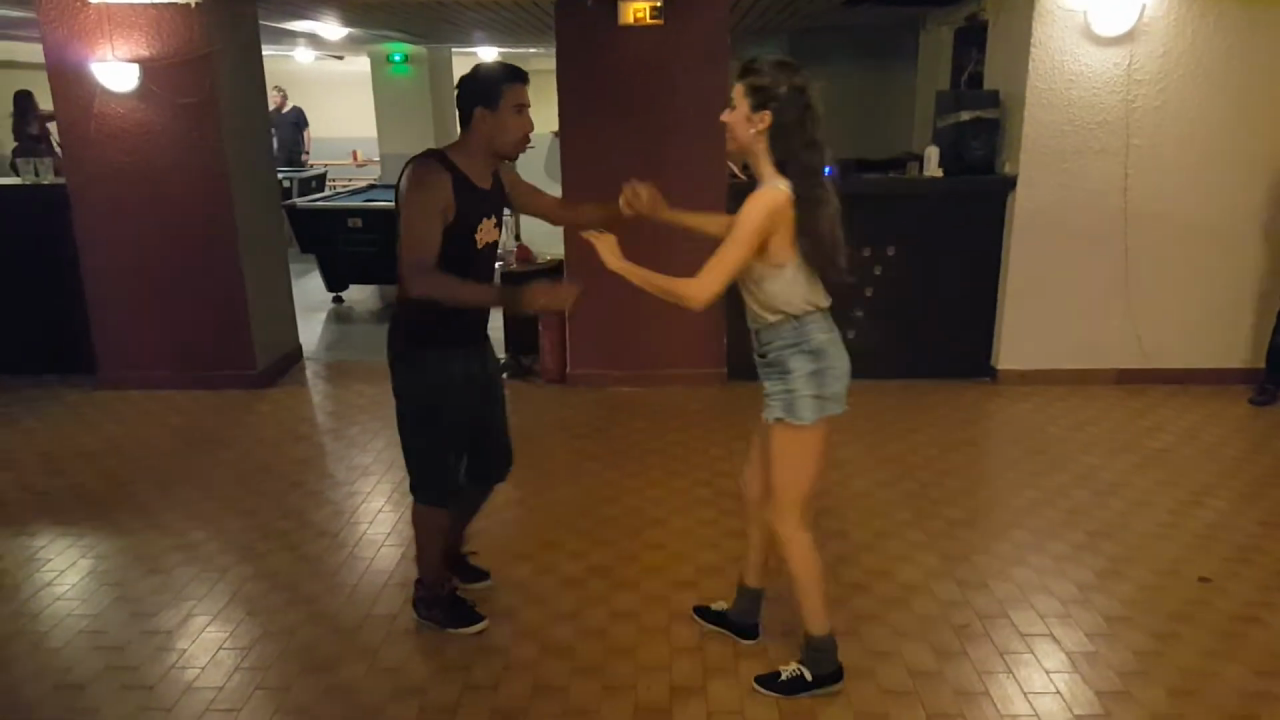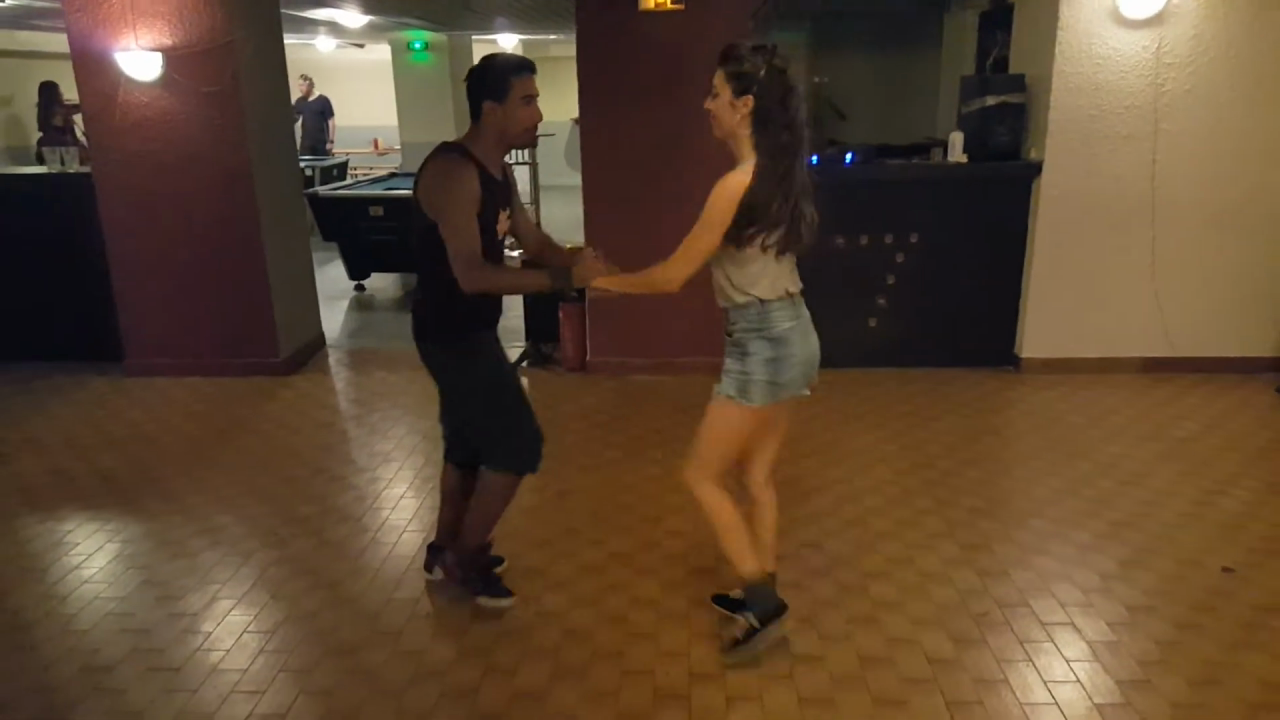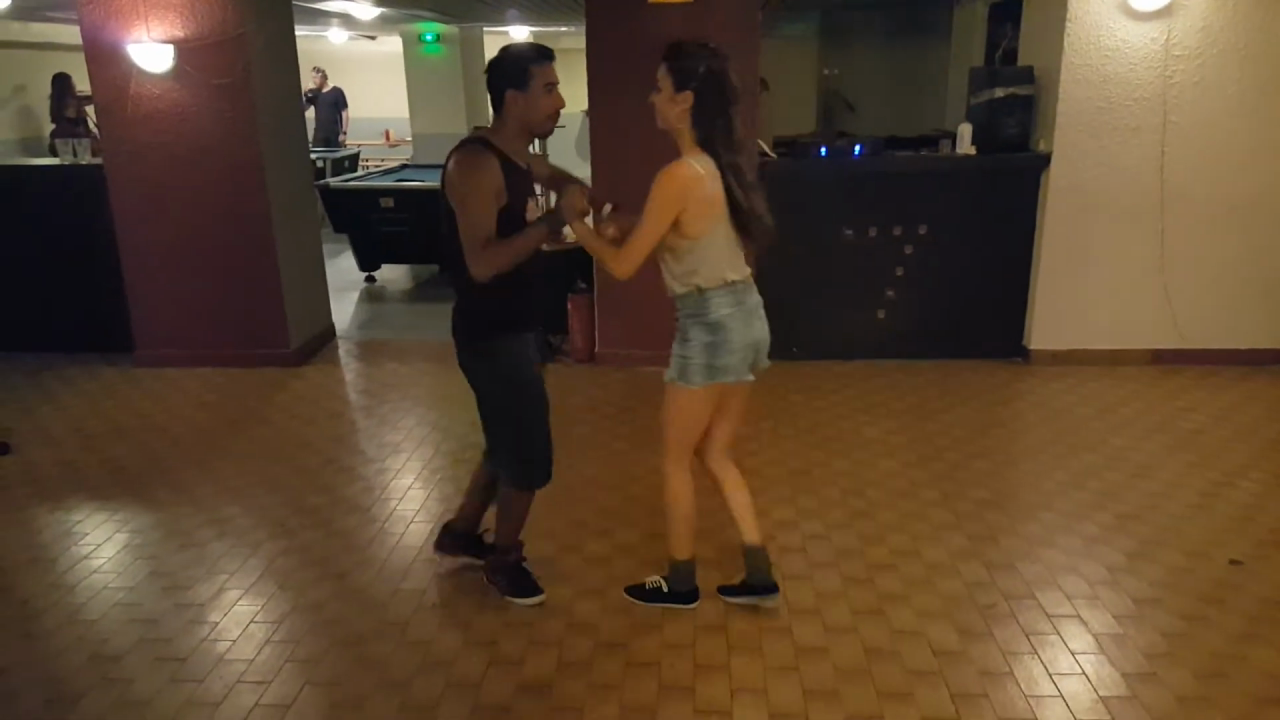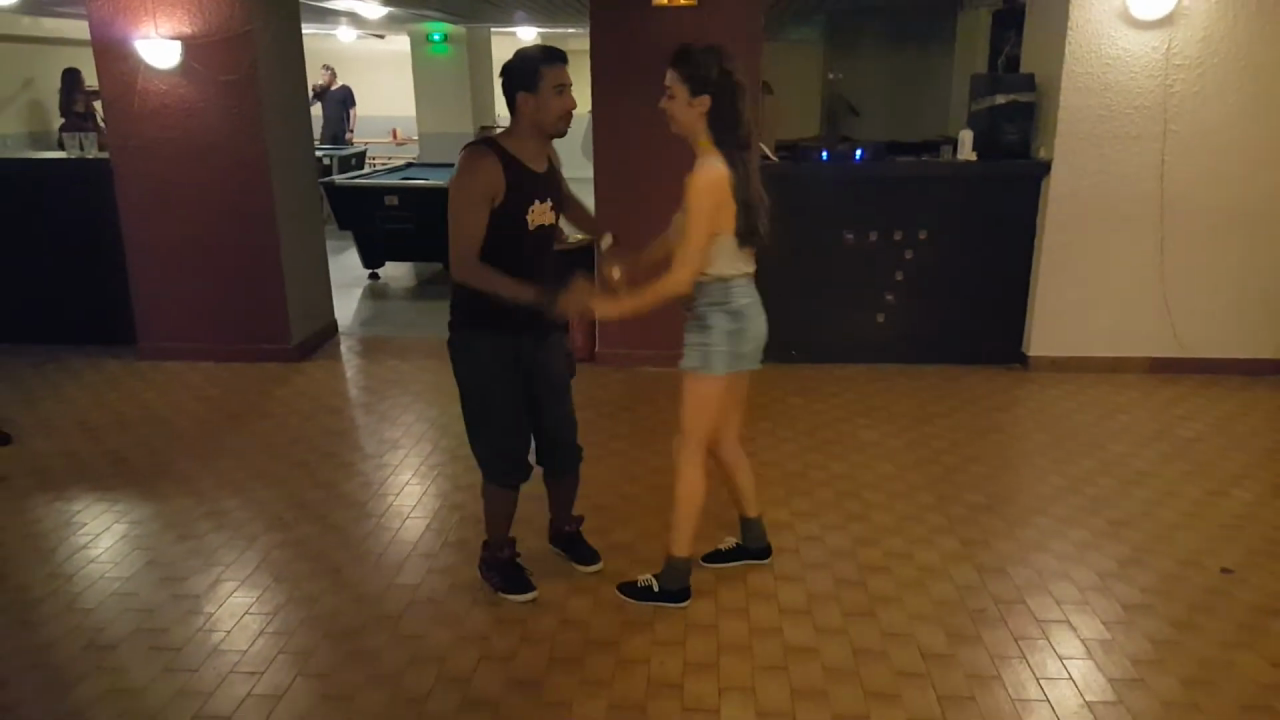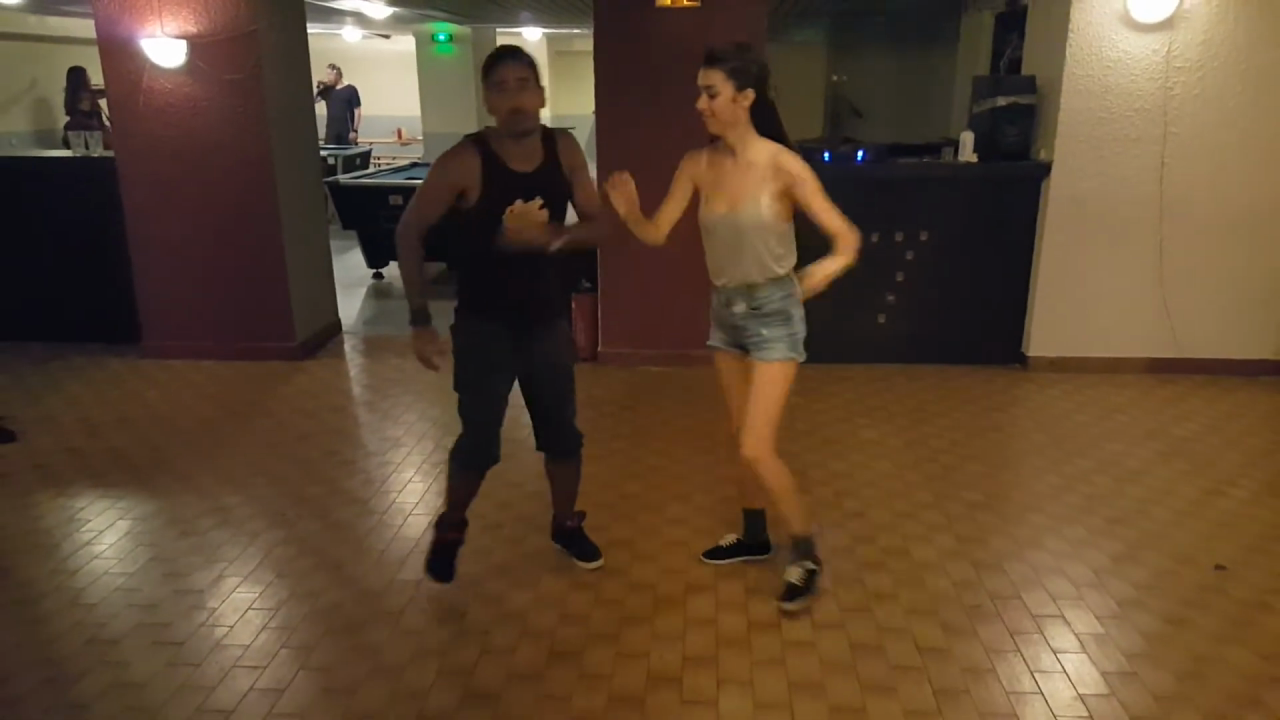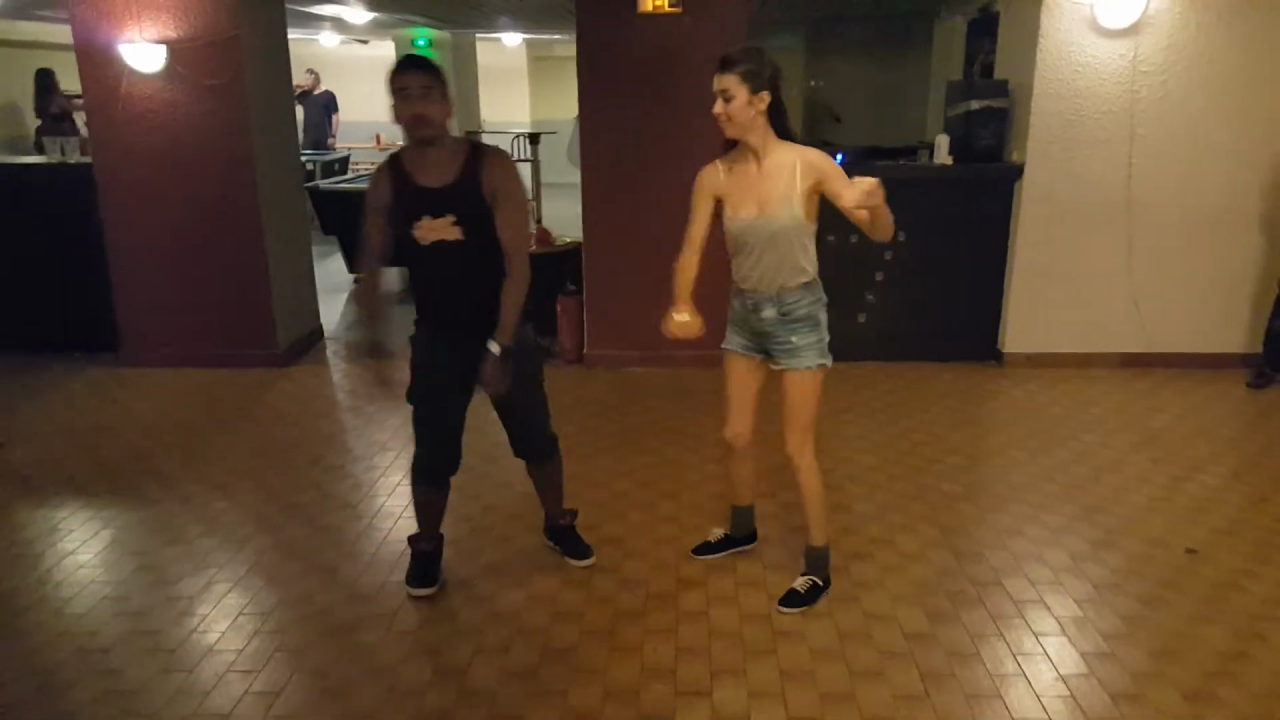
dt=0.3s
person 1, frame 1
left shoulder: (772, 201)
right shoulder: (785, 190)
left elbow: (697, 294)
right elbow: (732, 231)
left wrist: (620, 264)
right wrist: (661, 211)
left hip: (799, 363)
right hip: (793, 357)
left knee: (785, 516)
right knee: (757, 492)
left ankle: (822, 661)
right ankle: (745, 611)
person 1, frame 2
left shoulder: (739, 184)
right shoulder: (773, 175)
left elbow: (672, 277)
left wrist: (603, 281)
right wrist: (624, 276)
left hip: (764, 346)
right hip: (786, 337)
left knee: (701, 475)
right knee: (757, 476)
left ankle: (763, 599)
right ankle: (759, 593)
person 1, frame 3
left shoulder: (678, 177)
right shoulder: (722, 165)
left elbow: (622, 266)
left wrist: (578, 223)
right wrist: (627, 227)
left hip: (710, 328)
right hip: (744, 317)
left knee: (676, 460)
right knee: (715, 453)
left ankle: (681, 581)
right ankle: (757, 574)
person 1, frame 4
left shoulder: (706, 176)
right shoulder: (723, 164)
left elbow: (681, 278)
right elbow: (681, 239)
left wrist: (616, 305)
right wrist: (637, 257)
left hip: (722, 319)
right hip: (735, 313)
left knee: (690, 452)
right knee: (722, 439)
left ankle: (674, 579)
right ankle: (754, 540)
person 1, frame 5
left shoulder: (782, 164)
right shoulder: (698, 165)
left elbow: (846, 239)
right elbow: (656, 231)
left wrist: (829, 266)
right wrist: (627, 211)
left hip: (773, 310)
right hip: (726, 311)
left knee: (756, 448)
right knee: (741, 437)
left ankle: (805, 552)
right ankle: (754, 535)
person 1, frame 6
left shoulder: (810, 164)
right shoulder: (714, 177)
left elbow: (881, 232)
right elbow: (691, 253)
left wrist: (873, 205)
right wrist: (682, 305)
left hip: (799, 313)
right hip: (745, 313)
left knee: (798, 449)
right knee: (735, 435)
left ankle: (818, 565)
right ankle: (740, 527)
person 2, frame 1
left shoulder: (498, 176)
right shoulder: (429, 178)
left elbow: (562, 211)
right elbow: (418, 281)
left wrist: (620, 210)
right wrist: (515, 297)
left hip: (470, 347)
right hip: (427, 351)
left knee: (491, 461)
right knee: (438, 476)
left ankle: (445, 556)
right ankle: (431, 592)
person 2, frame 2
left shoulder: (496, 169)
right shoulder: (452, 172)
left elbow: (531, 239)
right elbow: (470, 275)
left wrist: (573, 262)
right wrist: (561, 276)
left hip: (470, 330)
right hip: (453, 334)
left knee: (470, 443)
right knee: (518, 443)
left ankle: (447, 549)
right ankle: (466, 556)
person 2, frame 3
left shoulder: (519, 156)
right shoulder: (474, 164)
left elbow: (555, 178)
right elbow: (481, 264)
right wrist: (551, 225)
left hip: (519, 329)
right hip: (491, 337)
left knee: (511, 443)
right knee: (528, 454)
left ankle: (459, 533)
right ankle: (503, 559)
person 2, frame 4
left shoulder: (547, 157)
right shoulder: (481, 164)
right elbow: (464, 266)
left wrist: (604, 239)
right wrist: (543, 298)
left hip: (541, 332)
right hip: (485, 337)
left knee: (562, 445)
right knee: (505, 455)
left ankle: (563, 528)
right ankle: (496, 555)
person 2, frame 5
left shoulder: (564, 149)
right shoulder: (462, 162)
left elbow: (594, 221)
right elbow: (408, 235)
left wrist: (552, 235)
right wrist: (420, 318)
left hip: (547, 321)
right hip: (484, 326)
left knee: (562, 434)
right knee: (479, 440)
left ankle: (566, 524)
right ankle: (450, 529)
person 2, frame 6
left shoulder: (493, 168)
right shoulder: (387, 181)
left elbow: (517, 263)
right elbow: (372, 268)
left wrist: (499, 348)
right wrist: (374, 347)
left hip: (501, 332)
right hip: (437, 340)
left knee: (536, 439)
right knee: (433, 454)
left ankle: (558, 523)
right ankle: (426, 546)
